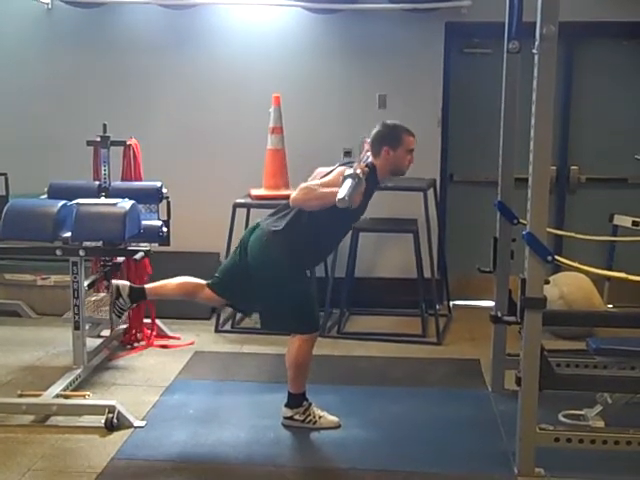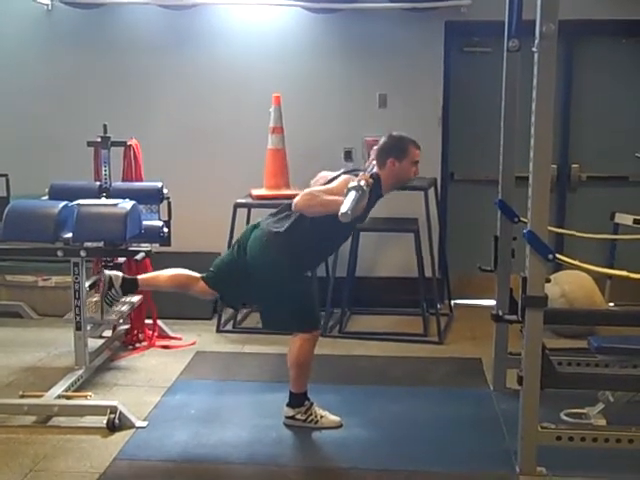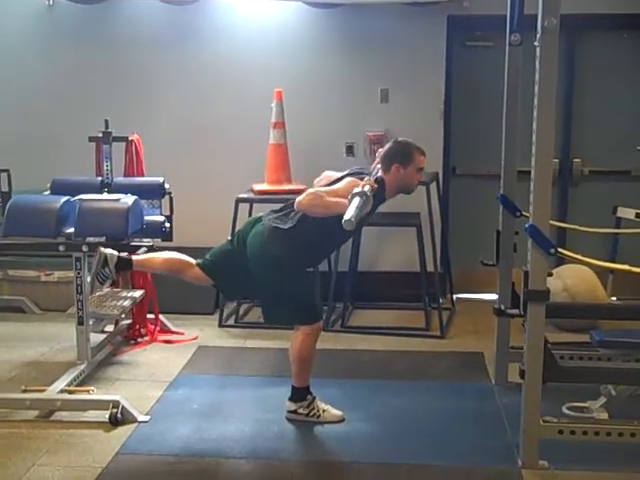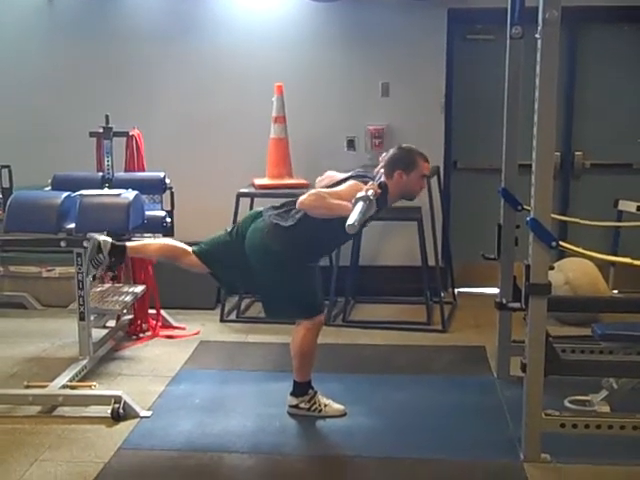
dt=0.2s
person 1, frame 1
left shoulder: (361, 174)
left elbow: (319, 177)
right elbow: (300, 196)
left hip: (266, 241)
right hip: (278, 253)
left knee: (211, 293)
right knee: (305, 330)
left ankle: (131, 292)
right ankle: (296, 409)
person 1, frame 2
left shoulder: (363, 181)
left elbow: (320, 182)
right elbow: (302, 201)
right wrist: (345, 204)
left hip: (264, 239)
right hip: (276, 254)
left knee: (203, 286)
right knee: (307, 330)
left ankle: (123, 283)
right ankle: (298, 408)
person 1, frame 3
left shoulder: (366, 181)
right shoulder: (362, 188)
left elbow: (323, 180)
right elbow: (305, 201)
right wrist: (349, 206)
left hip: (263, 233)
right hip: (276, 251)
left knee: (196, 271)
right knee: (309, 323)
left ankle: (117, 262)
right ankle: (300, 403)
person 1, frame 4
left shoulder: (367, 185)
right shoulder: (364, 193)
left elbow: (324, 180)
right elbow: (308, 201)
right wrist: (352, 210)
left hip: (262, 227)
right hip: (275, 246)
left knee: (190, 257)
right knee: (311, 318)
left ankle: (113, 249)
right ankle: (301, 397)
